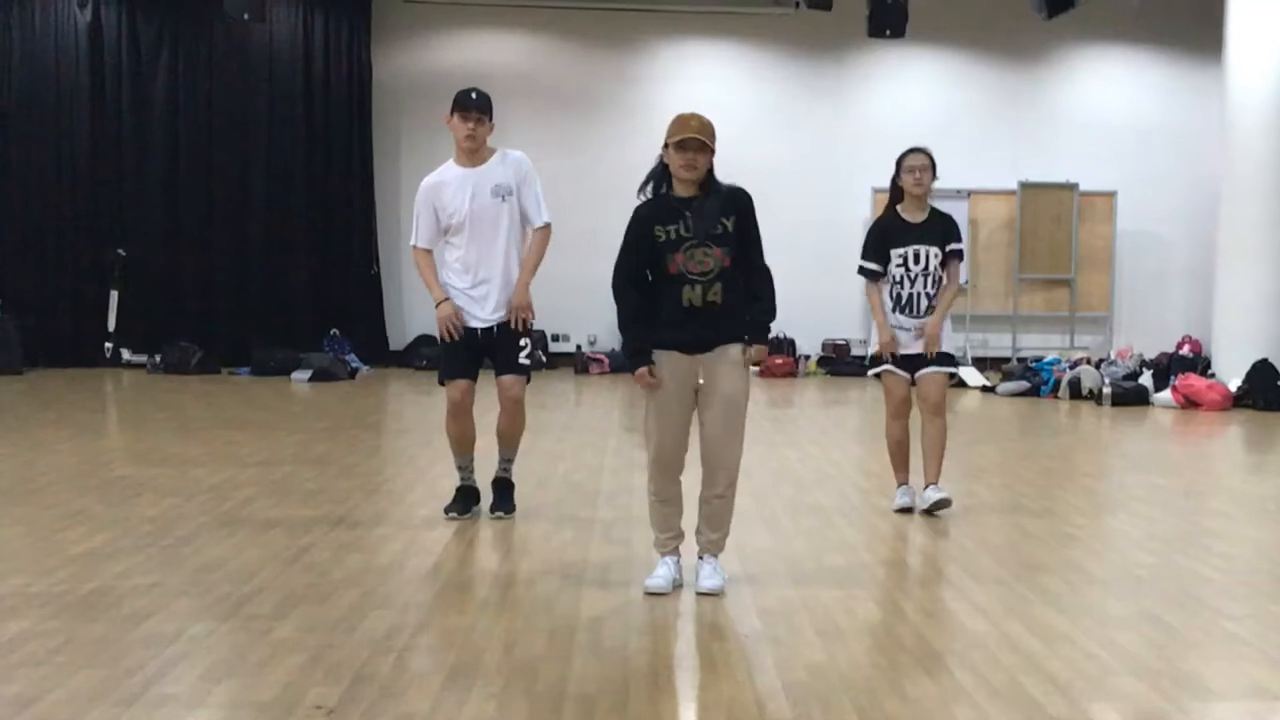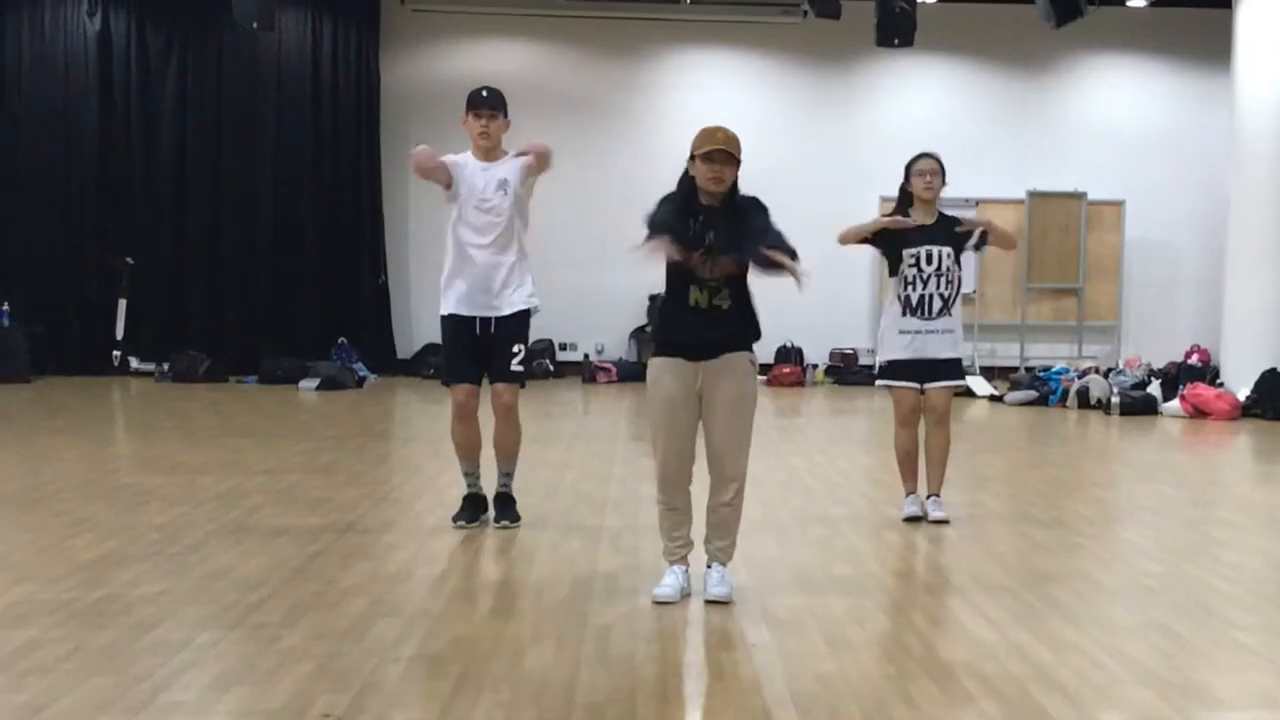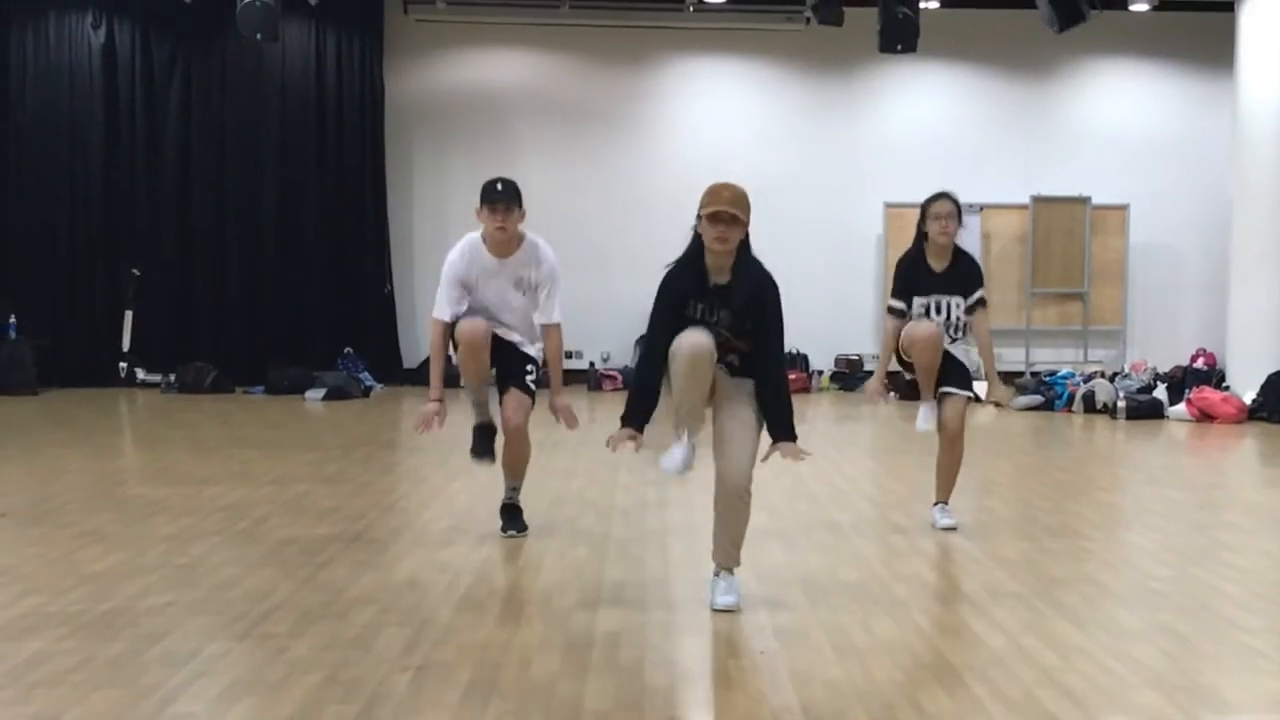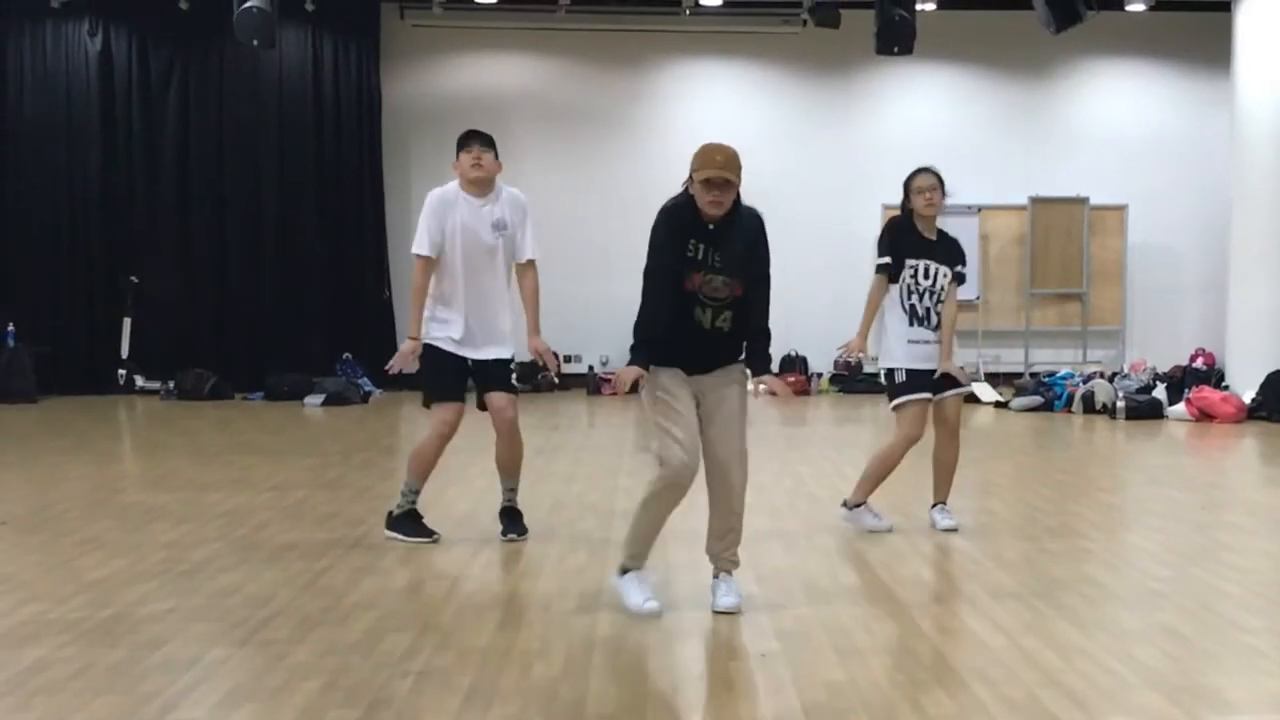
dt=0.5s
person 1, frame 1
left shoulder: (735, 203)
right shoulder: (649, 215)
left elbow: (756, 272)
right elbow: (627, 286)
left wrist: (759, 330)
right wrist: (637, 353)
left hip: (726, 351)
right hip: (667, 354)
left knee: (722, 461)
right knee: (663, 461)
left ankle: (710, 556)
right ankle: (668, 555)
person 1, frame 2
left shoulder: (748, 211)
right shoulder: (676, 209)
left elbow: (773, 247)
right elbow: (660, 222)
left wrist: (782, 257)
right wrist: (660, 240)
left hip: (733, 359)
right hip: (671, 357)
left knee: (729, 471)
right knee: (671, 470)
left ankle: (719, 564)
right ankle: (677, 563)
person 1, frame 3
left shoulder: (759, 285)
right shoulder: (679, 280)
left elbow: (772, 361)
right elbow: (654, 349)
left wrist: (783, 431)
right wrist: (633, 419)
left hip: (742, 384)
right hip: (692, 371)
left knee: (735, 480)
right knee: (692, 345)
left ankle: (725, 572)
right ankle: (685, 436)
person 1, frame 4
left shoulder: (749, 228)
right shoulder: (673, 219)
left elbow: (756, 306)
right elbow: (656, 294)
left wrist: (760, 367)
right wrist: (641, 359)
left hip: (724, 372)
right hip: (670, 369)
left knee: (730, 475)
right knee: (678, 465)
left ankle: (724, 573)
right ankle: (631, 568)
person 2, frame 1
left shoulder: (516, 166)
right shoulder: (433, 185)
left elbow: (541, 229)
right elbow: (422, 249)
left wrist: (522, 285)
right wrist: (440, 298)
left hip: (509, 308)
right hip: (459, 312)
left knee: (512, 395)
right knee: (457, 399)
left ankle: (504, 479)
right ankle: (466, 486)
person 2, frame 2
left shoulder: (519, 167)
right shoulder: (451, 168)
left elbow: (543, 154)
right elbow: (419, 161)
left wrist: (531, 153)
left hip: (510, 303)
right hip: (460, 303)
left knee: (506, 401)
right knee: (463, 401)
left ankle: (505, 494)
right ankle: (472, 494)
person 2, frame 3
left shoulder: (542, 258)
right shoulder: (462, 257)
left elbow: (550, 327)
right elbow: (440, 324)
left wrist: (558, 392)
right wrist: (435, 395)
left hip: (522, 343)
right hip: (478, 329)
left knee: (516, 421)
right knee: (472, 330)
left ankle: (511, 504)
right ankle: (482, 421)
person 2, frame 4
left shoulder: (514, 202)
right shoulder: (440, 200)
left elbow: (526, 269)
right elbow: (423, 269)
left wrist: (534, 333)
right wrist: (413, 336)
left hip: (495, 337)
right hip: (443, 334)
left knee: (506, 416)
right knee: (445, 424)
left ankle: (510, 507)
right ankle: (404, 512)
person 3, frame 1
left shoulder: (945, 225)
right shoulder: (883, 226)
left elbow: (952, 281)
right elbow: (873, 284)
left wrist: (936, 321)
right wrist: (882, 328)
left hip: (932, 332)
right hip: (894, 332)
left knee: (933, 405)
right knee: (897, 406)
left ankle: (931, 485)
right ankle: (903, 486)
person 3, frame 2
left shoulder: (956, 226)
right shoulder: (895, 226)
left elbow: (1010, 242)
right elbow: (846, 238)
left wrist: (986, 226)
right wrist: (882, 222)
left hip: (944, 339)
right hip: (902, 338)
left knee: (939, 414)
right knee: (906, 416)
left ankle: (934, 495)
right ankle: (910, 494)
person 3, frame 3
left shoulder: (968, 266)
right shoulder: (909, 264)
left elbow: (980, 324)
right elbow: (894, 322)
left wrist: (993, 379)
right wrist: (879, 375)
left hip: (954, 354)
right hip: (915, 347)
left knee: (953, 431)
right knee: (925, 334)
left ankle: (941, 505)
right ankle: (927, 401)
person 3, frame 4
left shoulder: (952, 247)
right shoulder: (897, 229)
left elbow: (950, 301)
right elbow: (881, 283)
left wrist: (947, 355)
right wrist: (861, 335)
left hip: (938, 352)
right hip: (904, 352)
left knee: (950, 426)
right knee: (910, 433)
left ankle: (939, 506)
right ankle: (856, 502)
